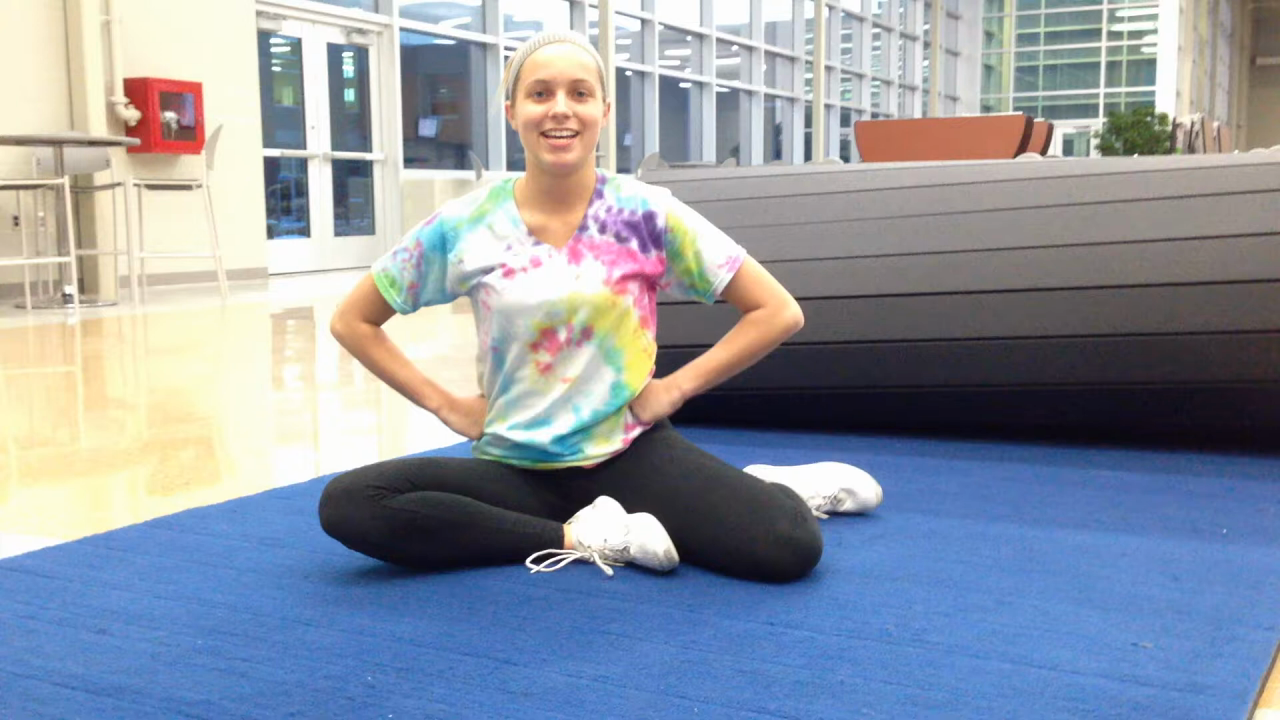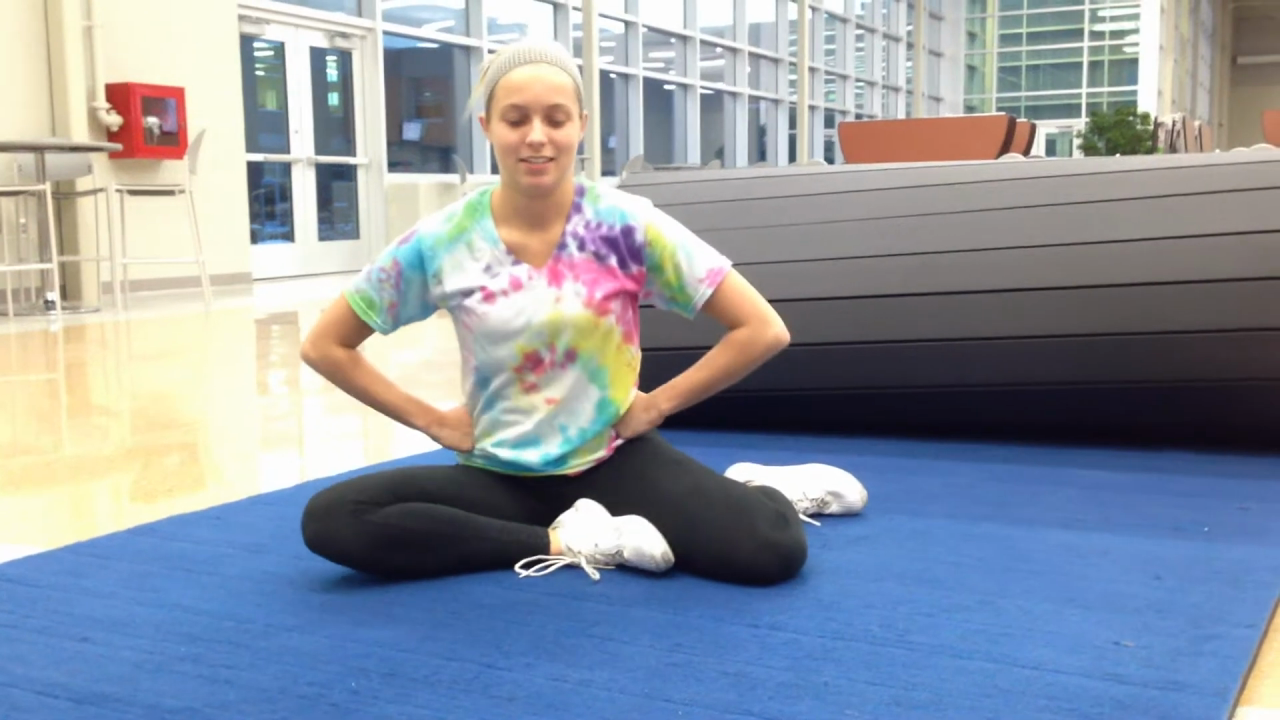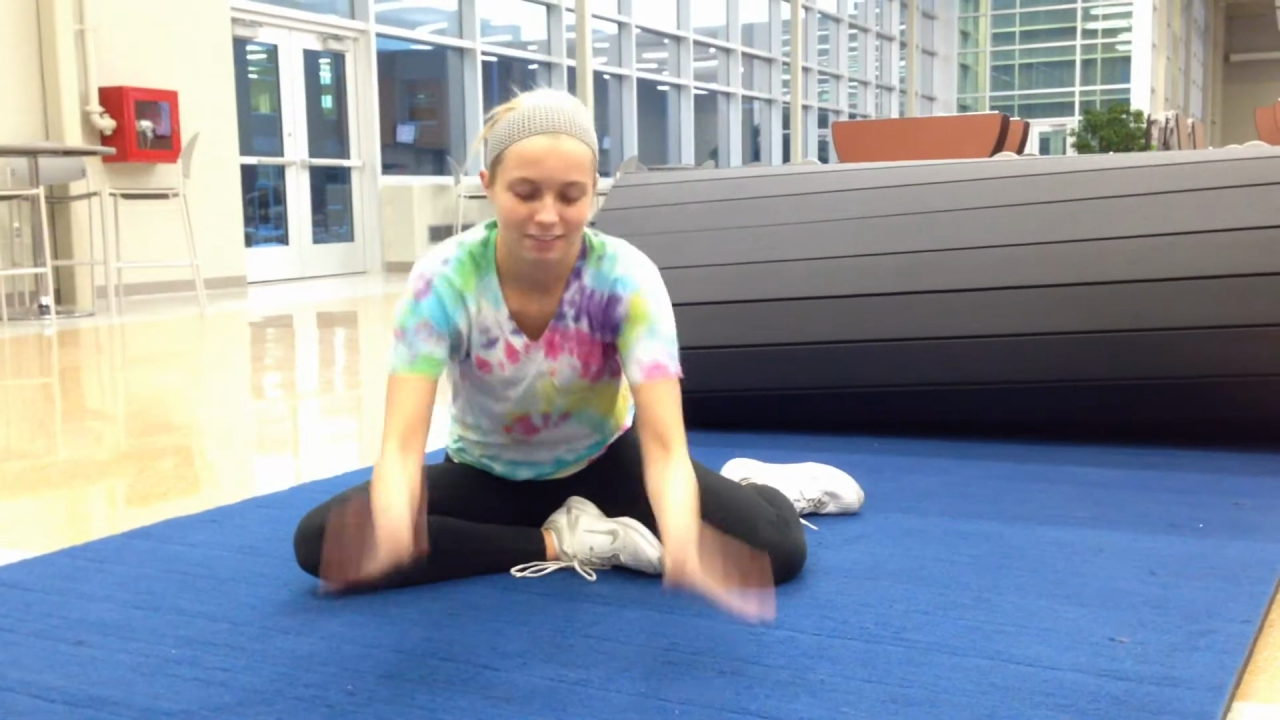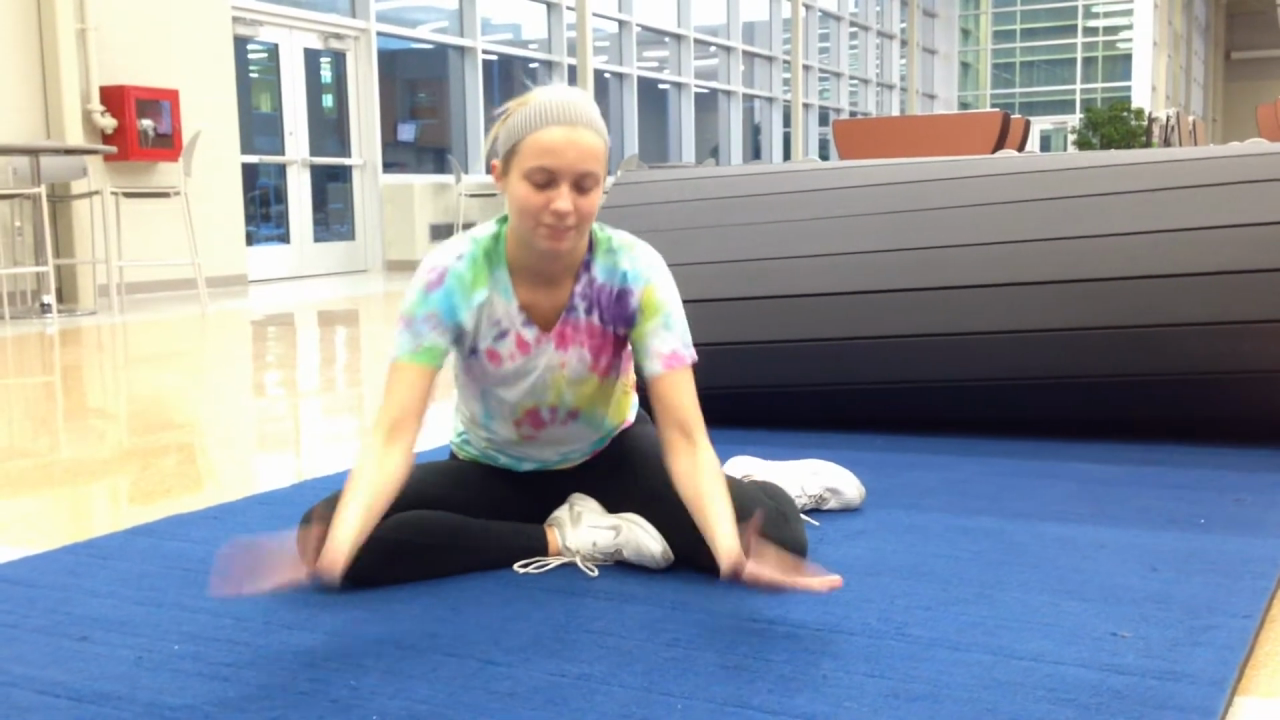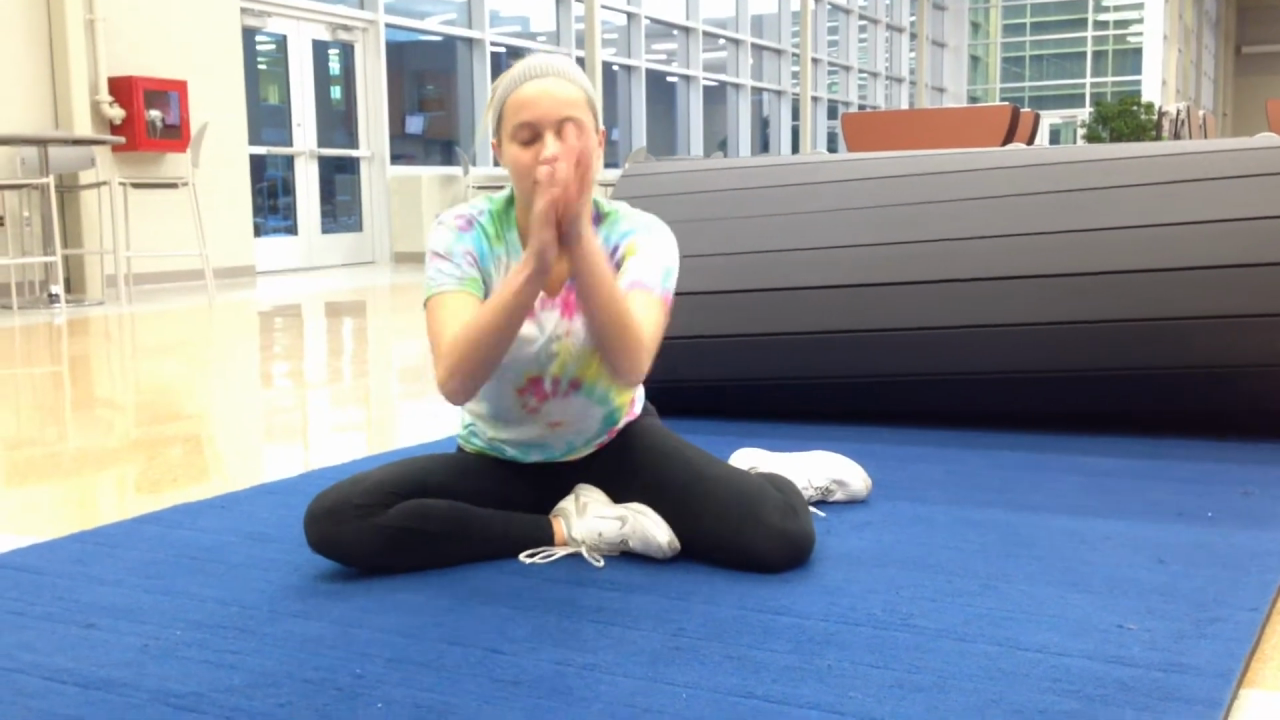
dt=1s
person 1, frame 1
left shoulder: (648, 215)
right shoulder: (461, 228)
left elbow: (778, 312)
right elbow: (351, 320)
left wrist: (675, 388)
right wrist: (445, 404)
left hip: (629, 453)
right hip: (513, 467)
left knee: (790, 544)
right knee: (347, 506)
left ankle: (775, 486)
right ankle: (581, 538)
person 1, frame 2
left shoulder: (629, 226)
right shoulder: (438, 244)
left elbow: (763, 331)
right elbow: (325, 346)
left wrist: (653, 402)
right wrist: (436, 420)
left hip: (611, 462)
right hip: (497, 476)
left knee: (774, 547)
right knee: (329, 521)
left ankle: (756, 487)
right ankle: (566, 542)
person 1, frame 3
left shoulder: (626, 277)
right shoulder: (443, 279)
left elbow: (665, 445)
right elbow: (401, 445)
left wrist: (684, 545)
right wrist: (392, 527)
left hip: (602, 463)
right hip: (486, 478)
left knee: (776, 549)
right knee: (320, 541)
right ankle: (565, 544)
person 1, frame 4
left shoulder: (634, 272)
right shoulder: (451, 274)
left elbow: (684, 433)
right elbow: (391, 437)
left wrist: (732, 548)
right wrist: (334, 551)
left hip: (605, 459)
right hip: (489, 471)
left knee: (777, 530)
right knee: (337, 536)
right ankle: (564, 539)
person 1, frame 5
left shoulder: (639, 236)
right shoulder: (465, 235)
left elbow: (631, 363)
right elbow: (456, 382)
left wrist: (578, 236)
right wrist: (539, 255)
left hip: (612, 447)
right hip: (497, 464)
left knee: (783, 533)
right knee: (330, 521)
right ankle: (571, 525)
